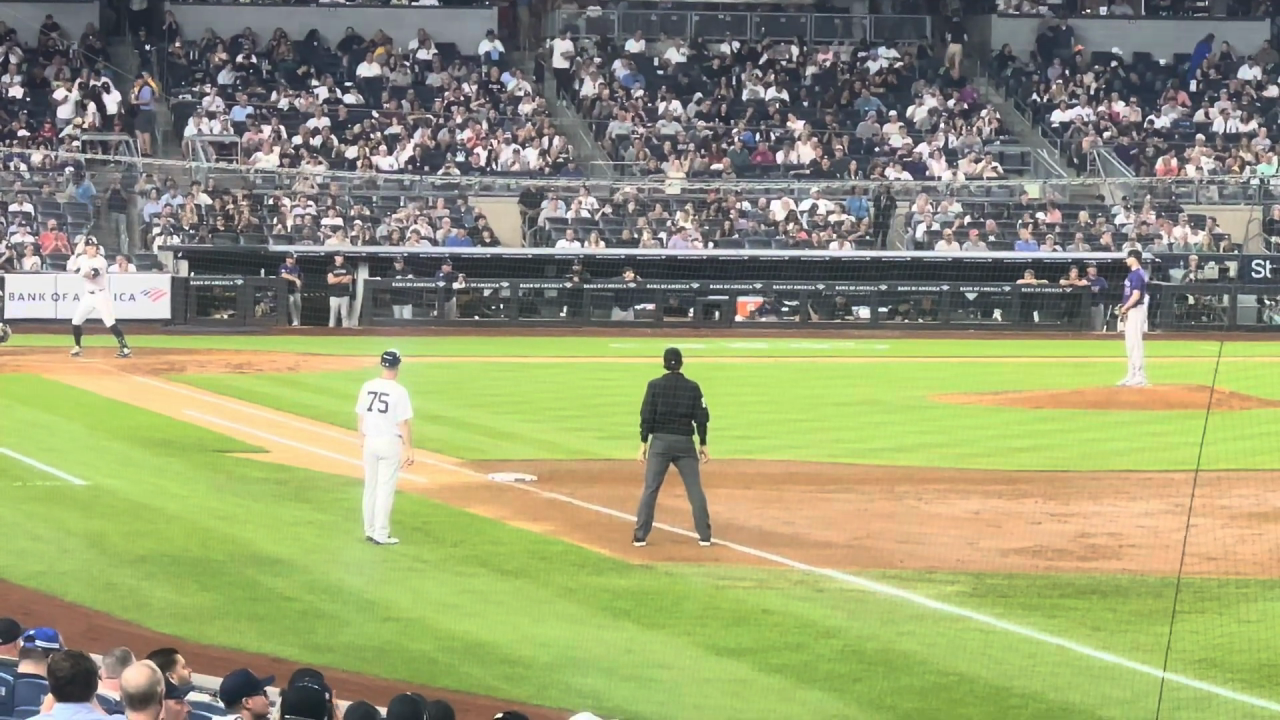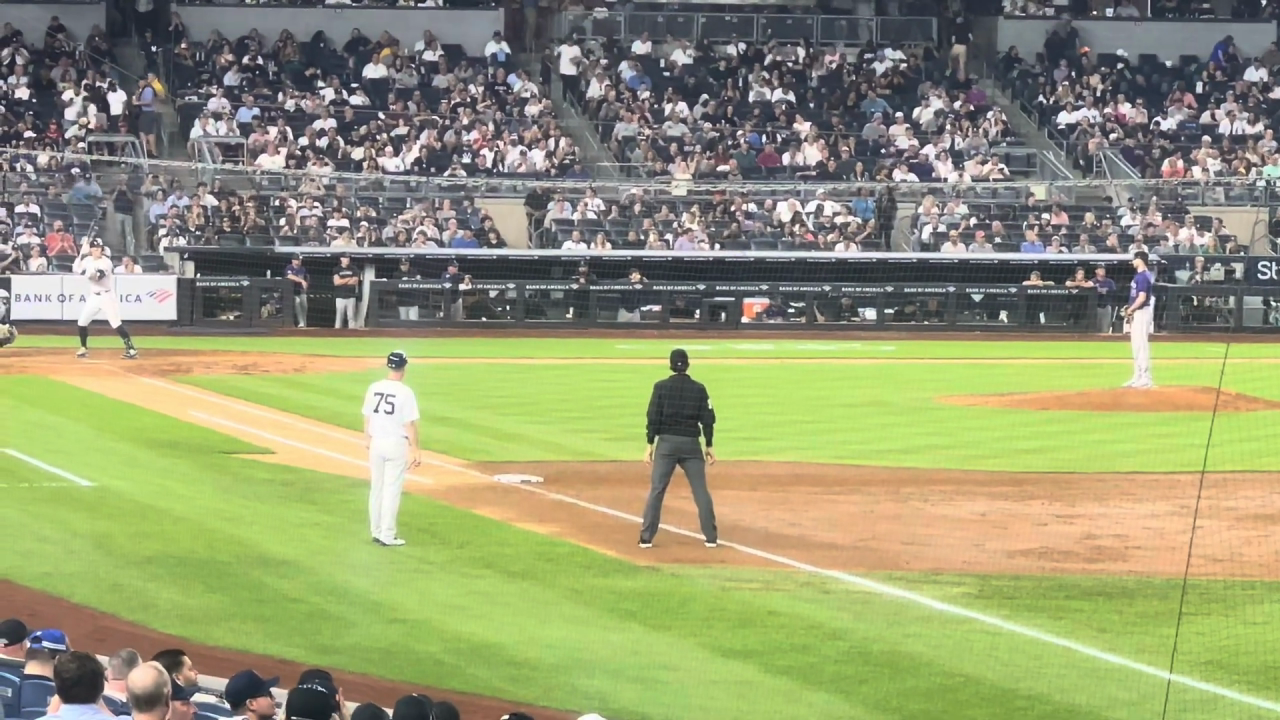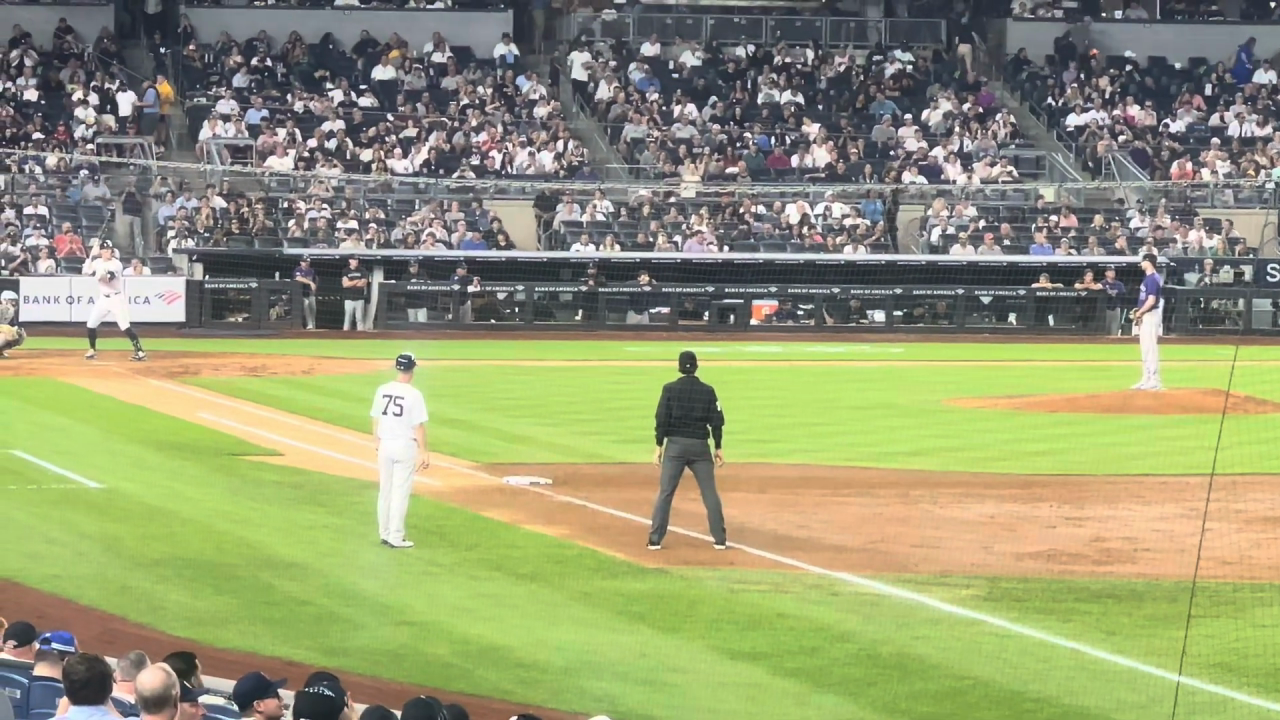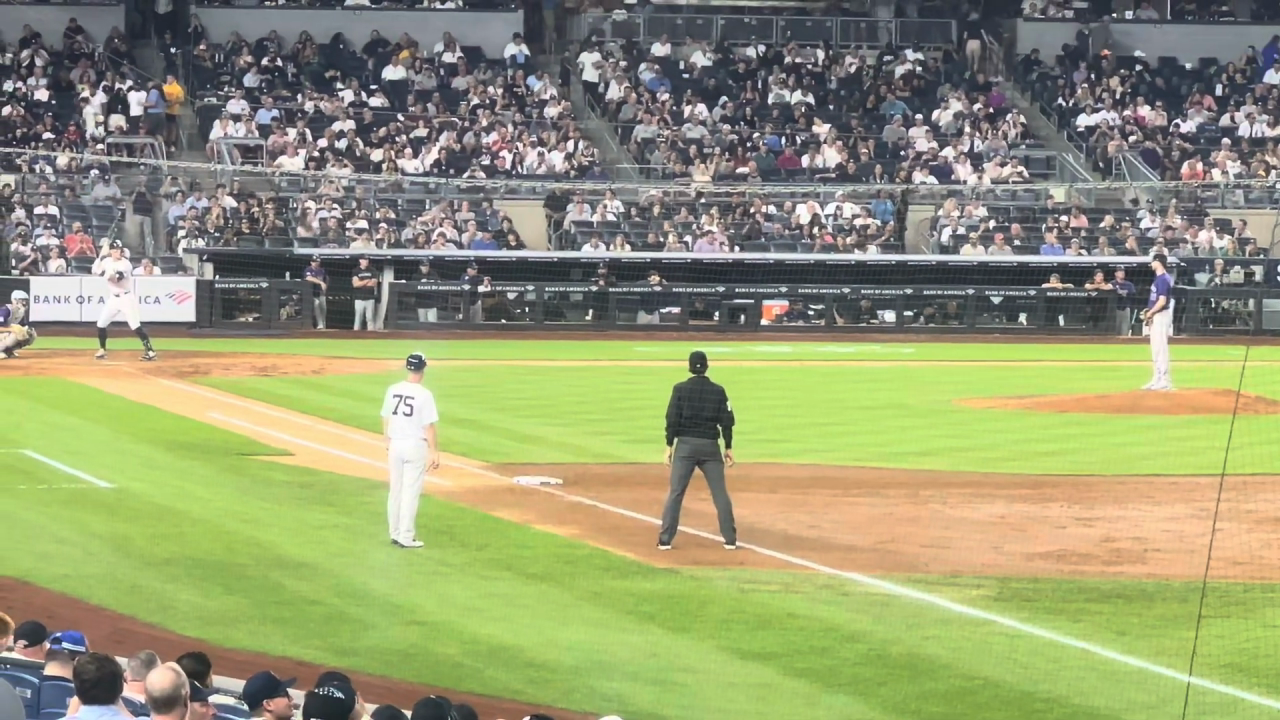
dt=0.3s
person 1, frame 1
left shoulder: (655, 385)
right shoulder: (692, 387)
left elbow: (646, 416)
right elbow: (701, 418)
left wrist: (644, 443)
right wrist: (703, 444)
left hip: (660, 441)
right hip: (685, 442)
left knee: (650, 489)
right knee: (695, 490)
left ankle: (640, 536)
right ankle: (705, 536)
person 1, frame 2
left shoulder: (661, 387)
right shoulder: (699, 389)
left elbow: (653, 418)
right elbow: (708, 420)
left wrist: (650, 445)
right wrist: (709, 446)
left hip: (666, 443)
right hip: (691, 444)
left knee: (656, 490)
right knee: (701, 491)
left ankle: (646, 538)
right ankle: (711, 538)
person 1, frame 3
left shoulder: (670, 389)
right shoulder: (708, 390)
left elbow: (662, 420)
right elbow: (716, 422)
left wrist: (659, 447)
right wrist: (718, 448)
left hip: (675, 445)
right hip: (700, 446)
left knee: (665, 493)
right knee: (710, 493)
left ankle: (655, 540)
right ankle: (720, 540)
person 1, frame 4
left shoulder: (680, 389)
right shoulder: (718, 391)
left elbow: (672, 420)
right elbow: (727, 422)
left wrist: (669, 447)
right wrist: (728, 448)
left hip: (685, 445)
right hip: (710, 446)
left knee: (675, 493)
right knee: (720, 494)
left ankle: (665, 540)
right ankle: (730, 540)
person 2, frame 1
left shoulder: (367, 387)
right shoulder: (399, 391)
left elbow: (360, 417)
right elbow: (403, 423)
left wrist: (363, 440)
right wrist: (409, 448)
left hip: (370, 442)
right hip: (390, 443)
left knee: (370, 487)
right knee: (385, 489)
left ankle: (370, 531)
right ankle: (381, 534)
person 2, frame 2
left shoulder: (373, 388)
right shoulder: (405, 392)
left elbow: (366, 418)
right elbow: (410, 424)
left wrist: (369, 441)
right wrist: (415, 450)
left hip: (376, 443)
right hip: (397, 445)
left knee: (376, 489)
right knee: (392, 490)
left ankle: (376, 532)
right ankle: (387, 536)
person 2, frame 3
left shoulder: (382, 390)
right shoulder: (414, 394)
left elbow: (375, 420)
right elbow: (419, 426)
left wrist: (377, 443)
right wrist: (424, 452)
left hip: (385, 445)
right hip: (405, 446)
left knee: (385, 491)
right knee: (400, 492)
left ankle: (385, 534)
right ankle: (396, 538)
person 2, frame 4
left shoulder: (392, 390)
right shoulder: (424, 394)
left elbow: (385, 420)
right elbow: (429, 427)
left wrist: (388, 443)
right wrist: (434, 452)
left hip: (396, 445)
right hip: (416, 446)
left knee: (395, 491)
right knee: (411, 492)
left ankle: (395, 534)
right ankle: (406, 538)
